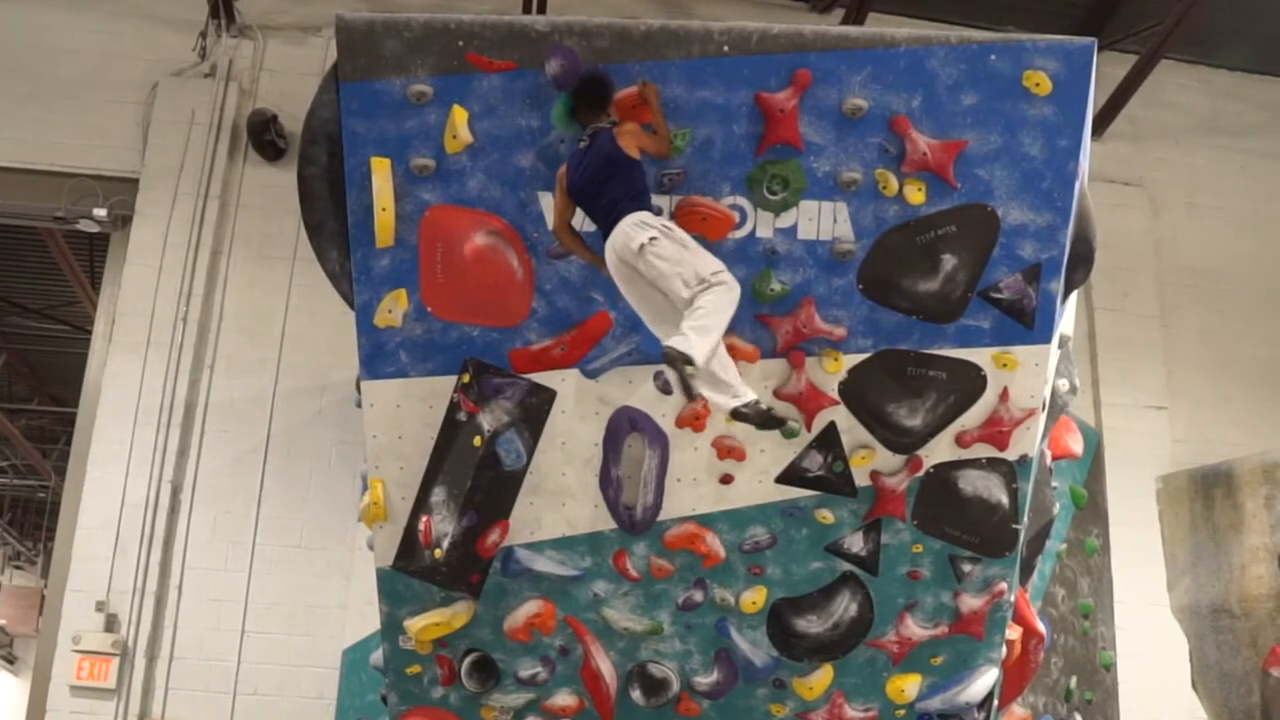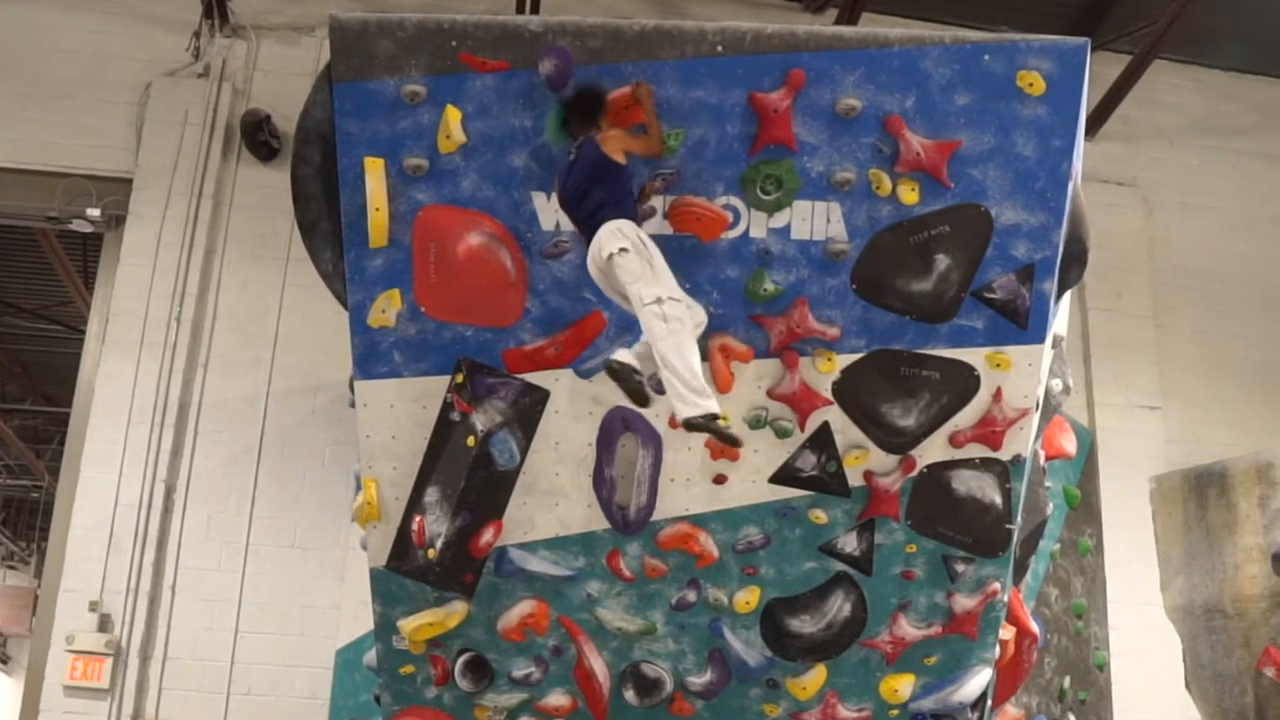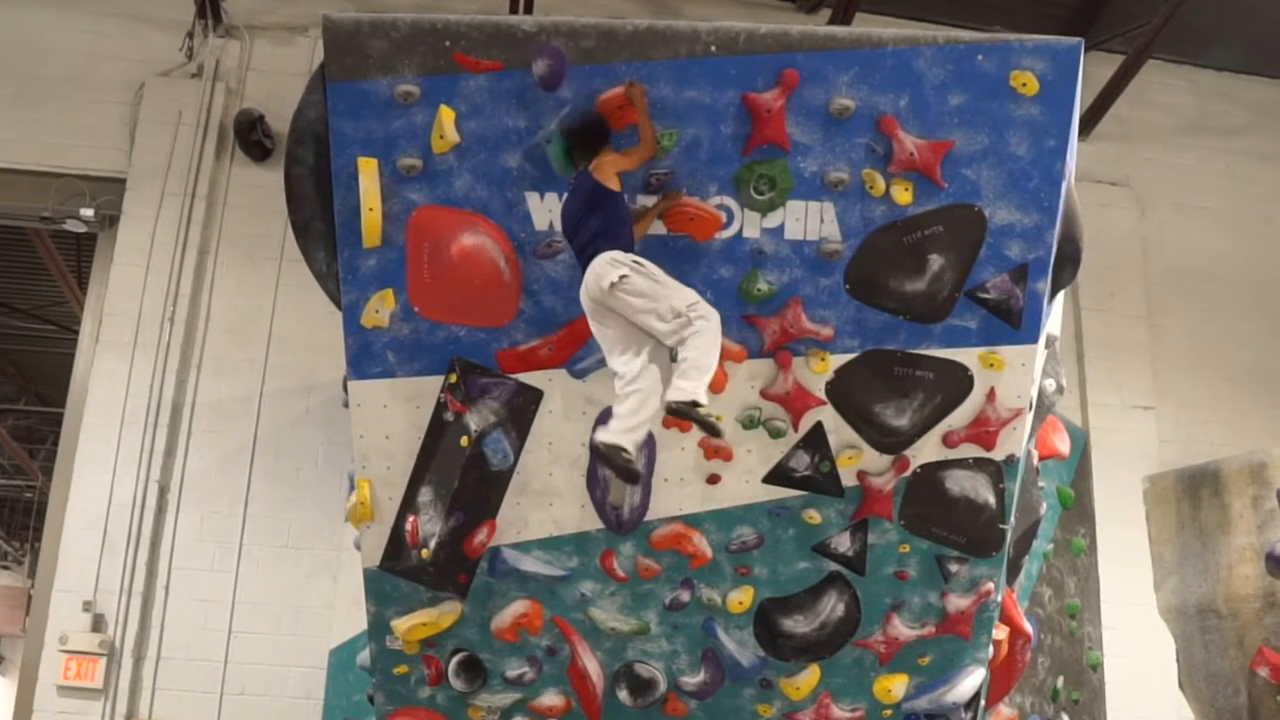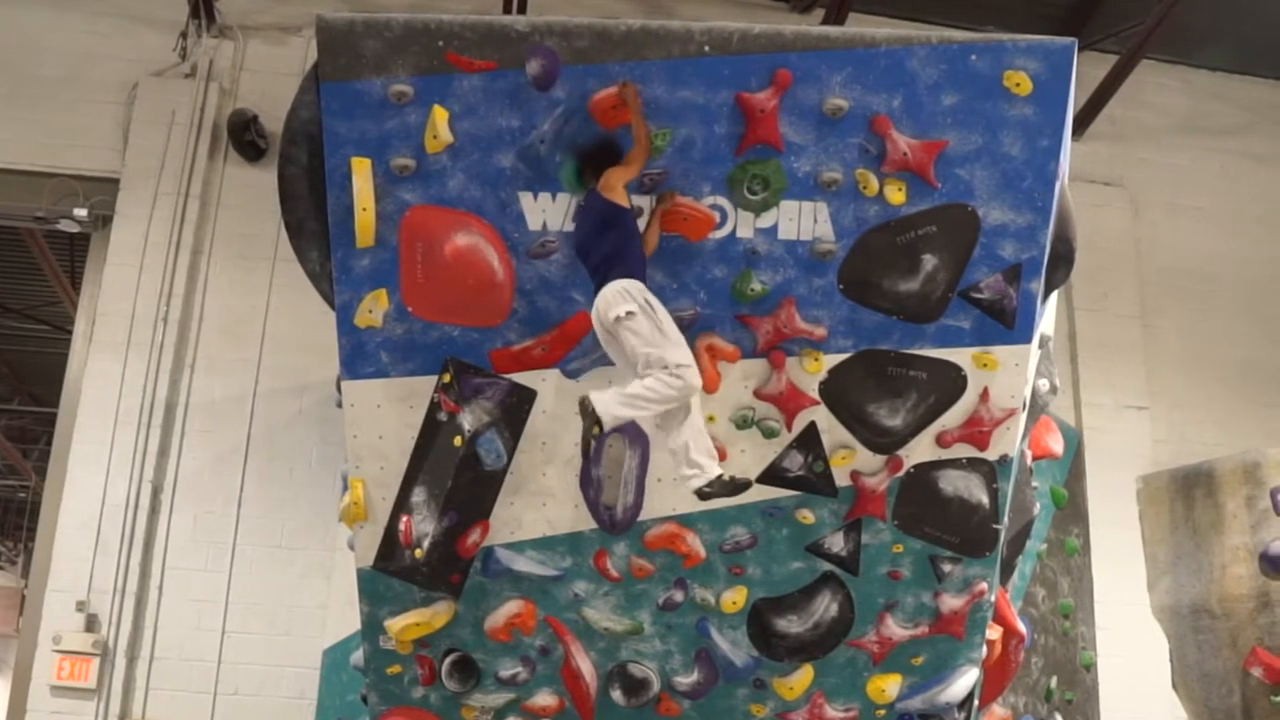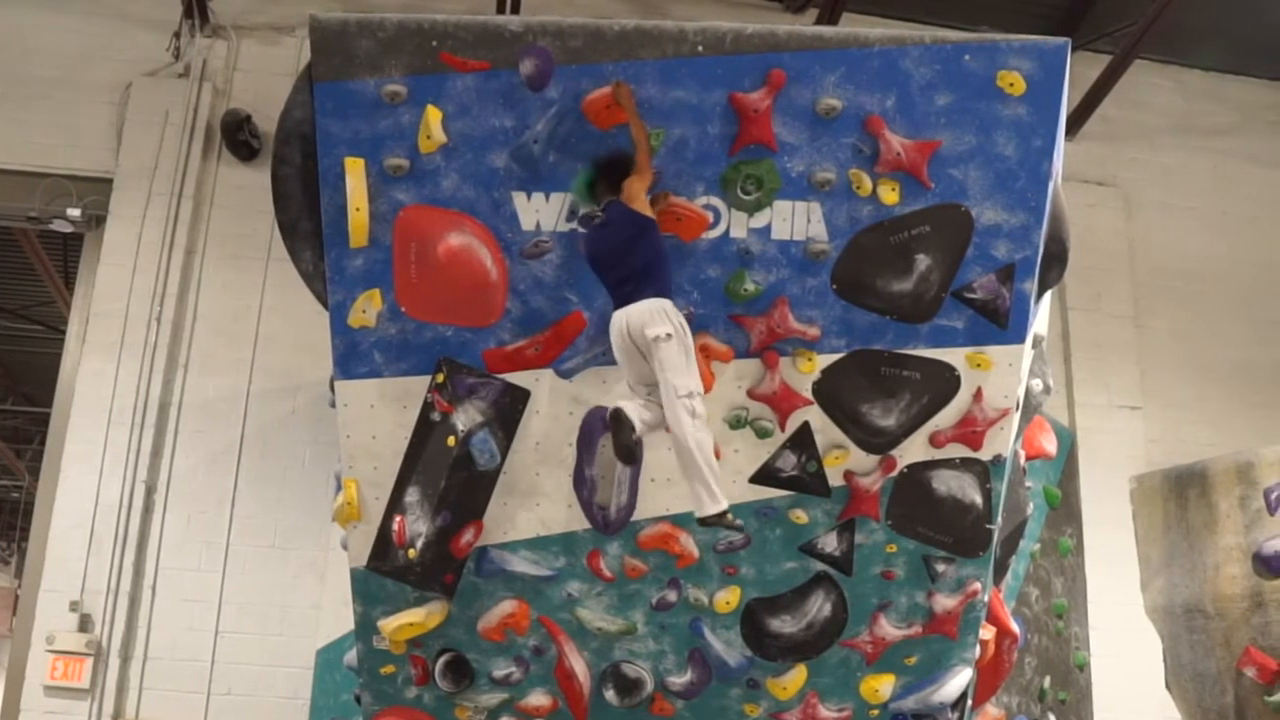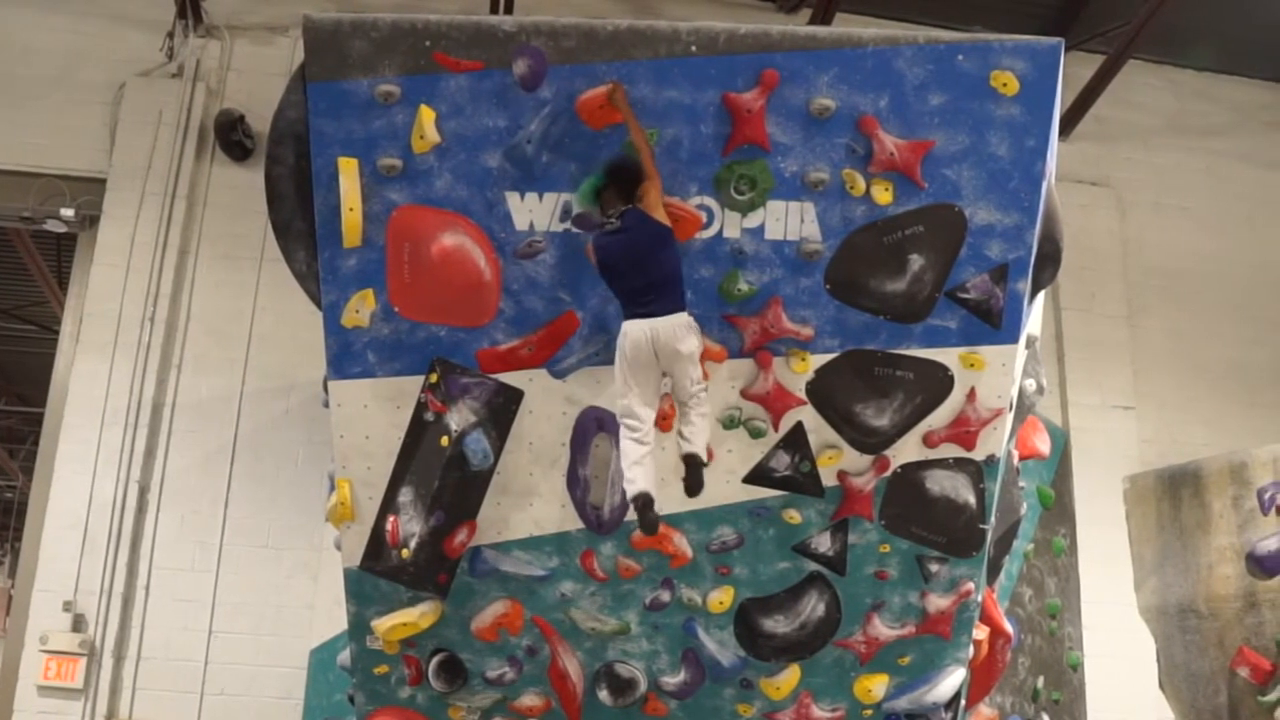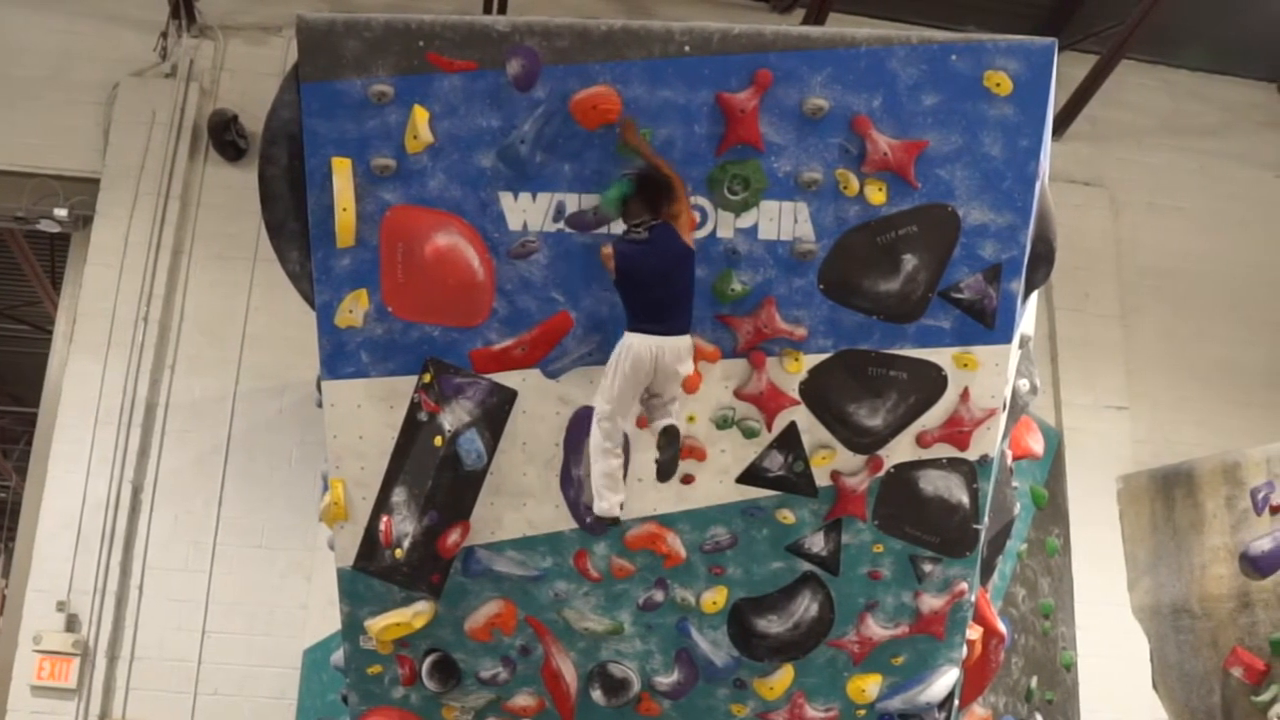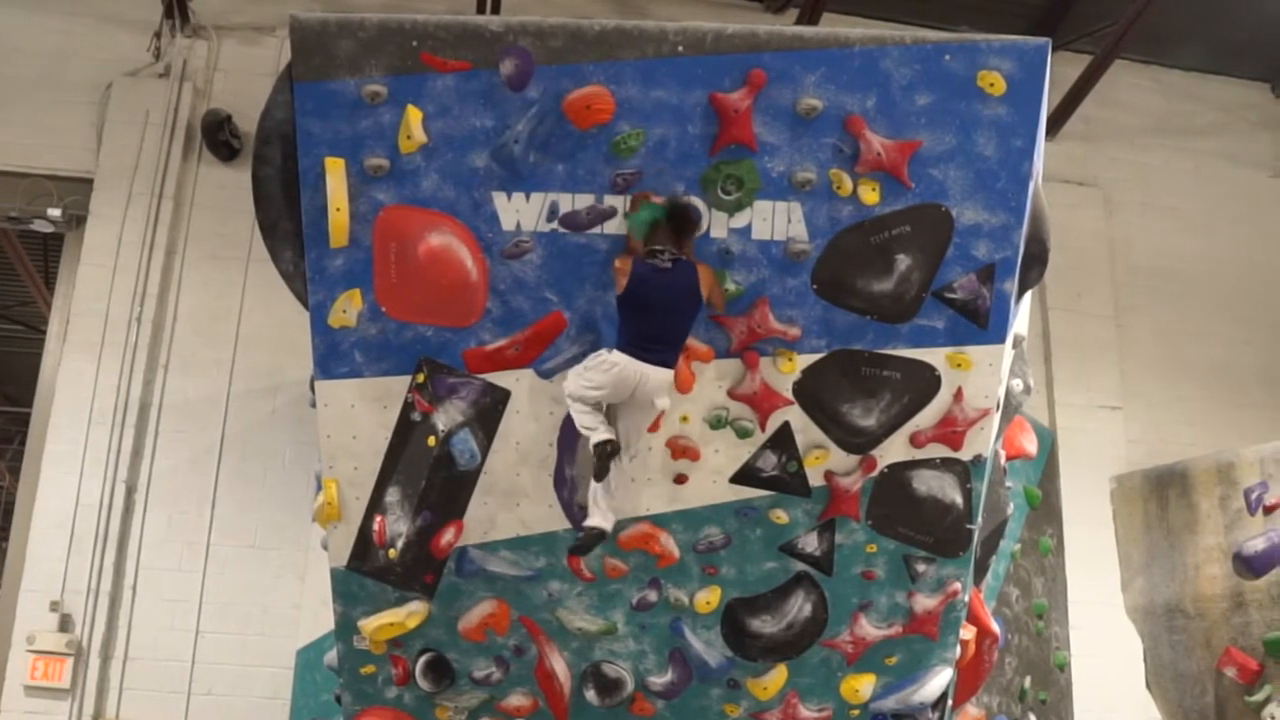
dt=0.4s
person 1, frame 1
left shoulder: (568, 170)
right shoulder: (625, 132)
left elbow: (561, 229)
right elbow: (664, 147)
left wrist: (603, 263)
right wrist: (654, 105)
left hip: (613, 250)
right hip: (641, 229)
left knee: (683, 327)
right knee: (719, 285)
left ankle: (738, 399)
right ankle: (685, 351)
person 1, frame 2
left shoulder: (565, 179)
right shoulder: (610, 139)
right elbow: (655, 145)
left wrist: (635, 201)
right wrist: (646, 105)
left hip: (597, 255)
right hip: (620, 238)
left knee: (690, 316)
right knee: (669, 318)
left ankle: (630, 362)
right ankle: (698, 409)
person 1, frame 3
left shoulder: (572, 207)
right shoulder: (601, 165)
right elbow: (648, 148)
left wrist: (660, 206)
right wrist: (641, 107)
left hip: (592, 285)
right hip: (616, 269)
left knee: (639, 371)
right knee: (701, 319)
left ankle: (617, 440)
right ankle: (686, 396)
person 1, frame 4
left shoulder: (585, 225)
right shoulder: (609, 183)
left elbow: (640, 249)
right elbow: (642, 150)
left wrist: (659, 210)
right wrist: (634, 107)
left hip: (606, 306)
right hip: (626, 297)
left knee: (670, 394)
right knee: (679, 377)
left ankle: (706, 476)
right ankle: (603, 408)
person 1, frame 5
left shoulder: (591, 239)
right shoulder: (631, 197)
right elbow: (644, 154)
left wrist: (651, 213)
right wrist: (628, 108)
left hip: (621, 321)
right hip: (655, 312)
left knee: (652, 396)
right knee: (685, 407)
left ankle: (627, 416)
right ankle: (711, 506)
person 1, frame 6
left shoulder: (597, 244)
right shoulder: (651, 209)
right elbow: (647, 158)
right wrist: (624, 108)
left hip: (633, 333)
right hip: (675, 326)
left knee: (635, 419)
right knee: (692, 397)
left ankle: (641, 491)
right ankle: (693, 450)
person 1, frame 7
left shoulder: (612, 252)
right shoulder: (679, 231)
right elbow: (678, 186)
right wrist: (638, 144)
left hip: (637, 345)
right hip: (677, 345)
left knee: (608, 422)
right knee: (663, 402)
left ankle: (607, 509)
right ankle: (667, 431)
person 1, frame 8
left shoulder: (626, 268)
right shoulder: (701, 276)
left elbow: (633, 249)
right elbow: (719, 306)
left wrist: (637, 213)
left hip: (621, 366)
right hip: (660, 377)
left knee: (575, 388)
right knee: (625, 449)
left ankle: (602, 439)
right ankle: (599, 522)
